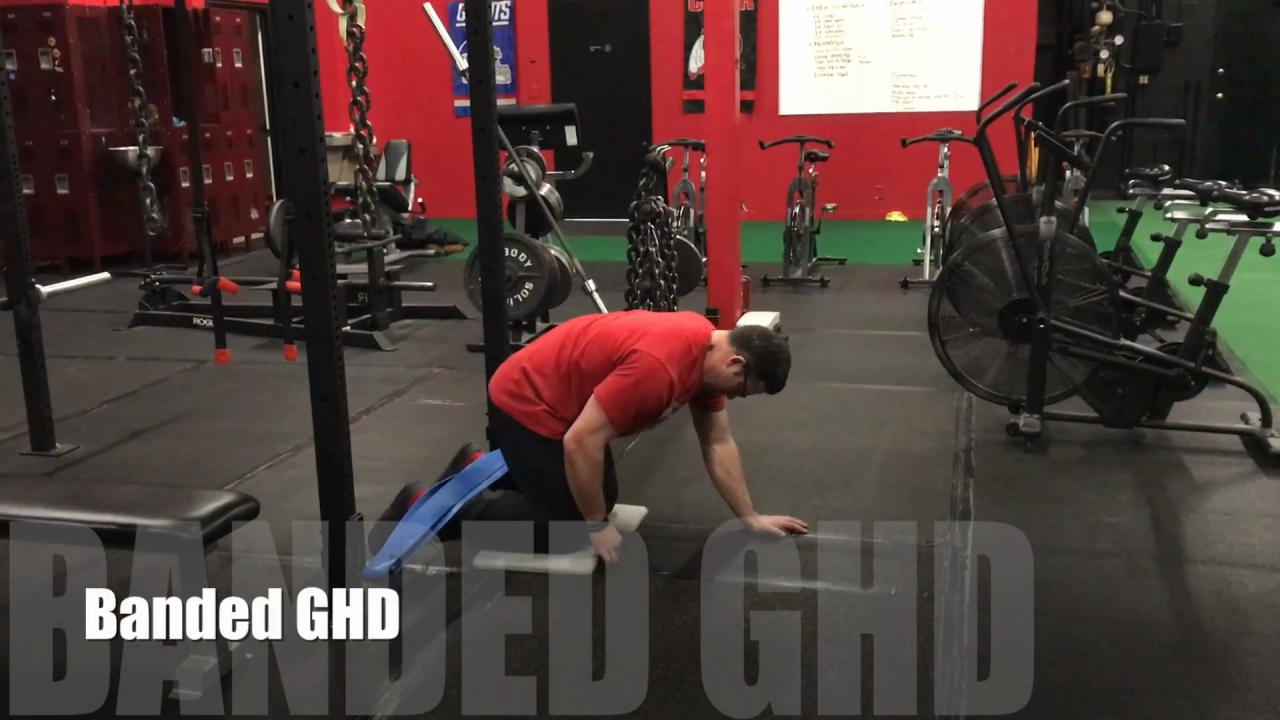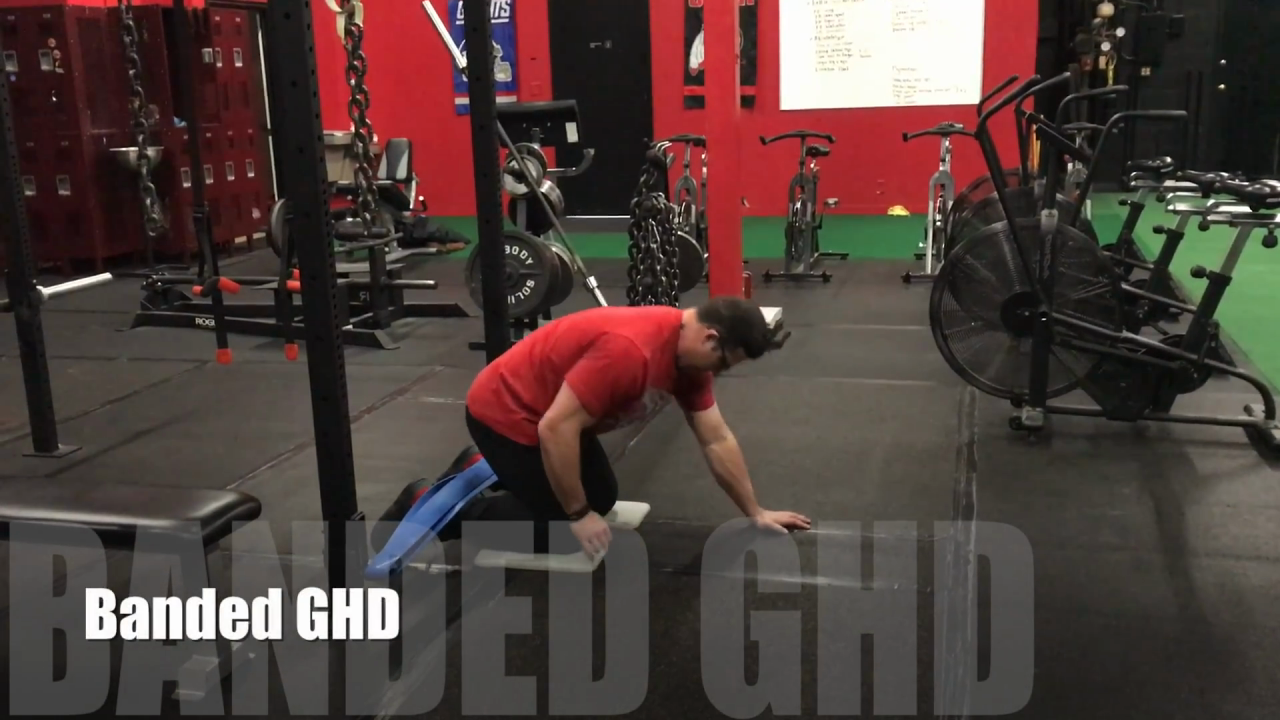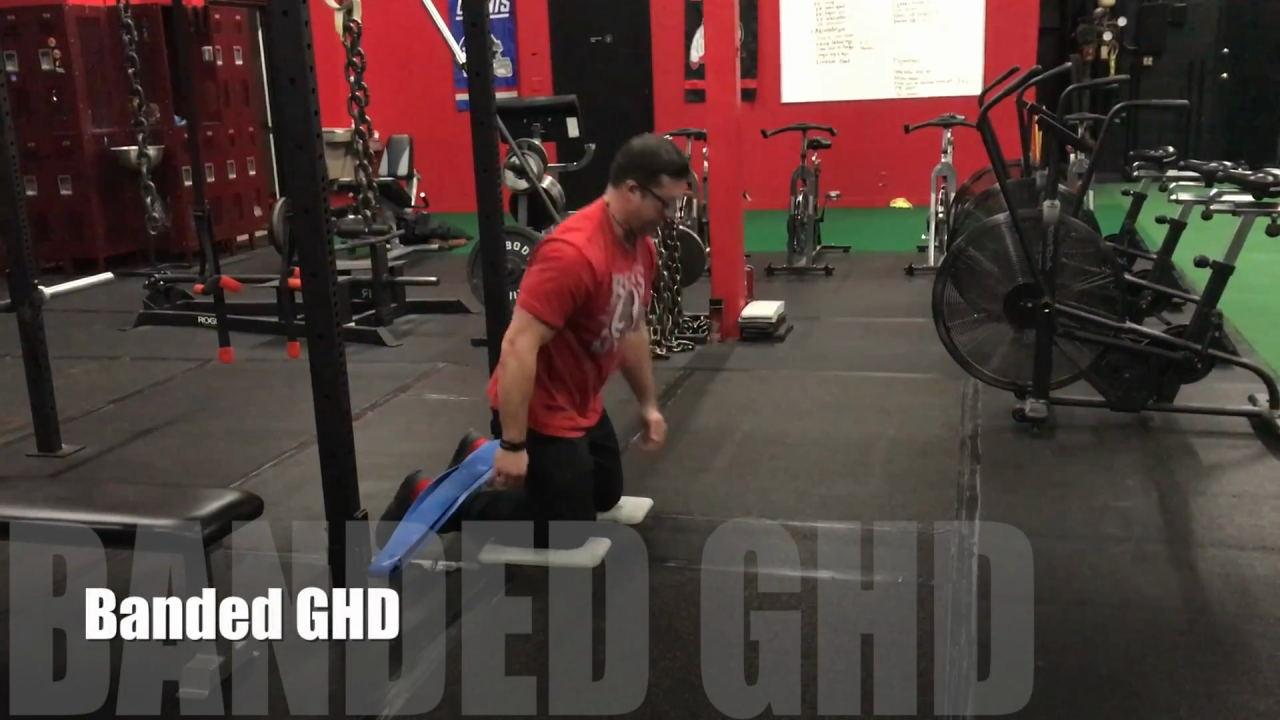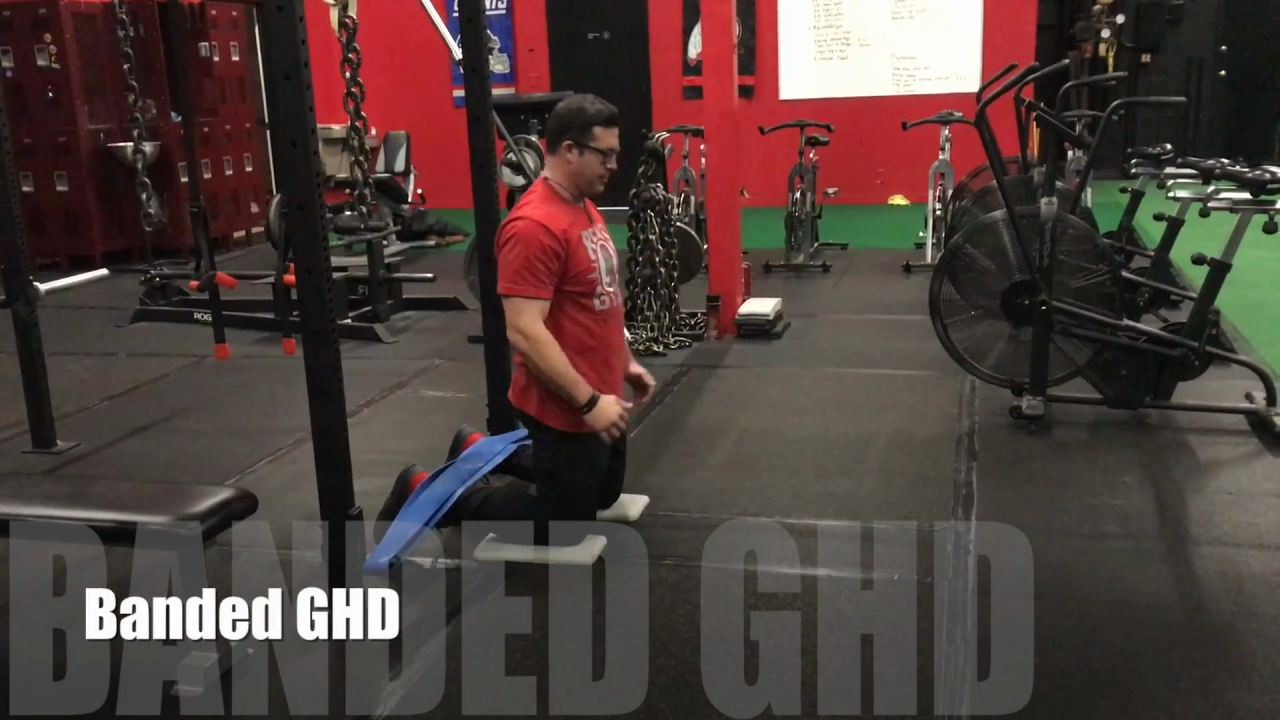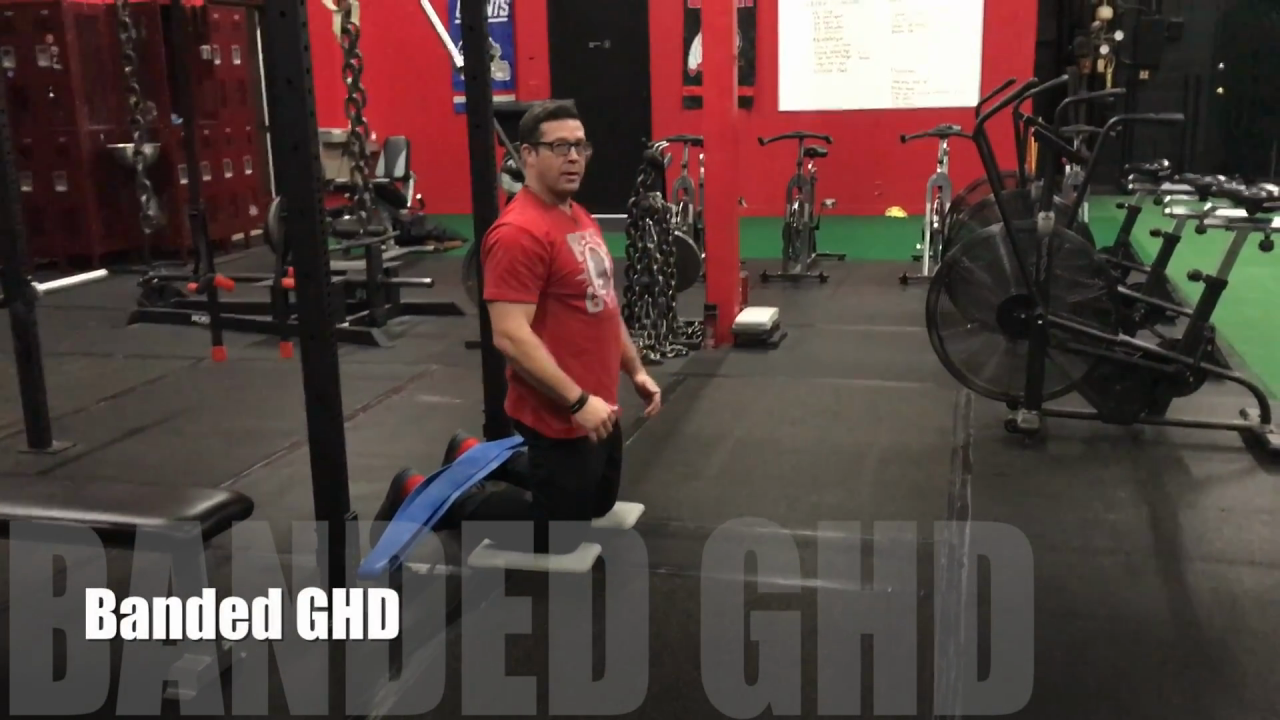
dt=0.4s
person 1, frame 1
left shoulder: (706, 346)
right shoulder: (661, 366)
left elbow: (718, 442)
right elbow: (583, 441)
left wrist: (748, 517)
right wrist: (596, 526)
left hip: (555, 397)
right hip: (530, 399)
left knee: (602, 500)
person 1, frame 2
left shoulder: (690, 353)
right shoulder: (632, 352)
left elbow: (716, 440)
right elbow: (555, 428)
left wrist: (757, 513)
right wrist: (578, 516)
left hip: (558, 421)
right hip: (507, 416)
left knee: (602, 503)
right knee: (573, 536)
left ankle: (497, 479)
person 1, frame 3
left shoulder: (641, 244)
right shoulder: (575, 254)
left elbow: (632, 329)
right elbow: (518, 347)
left wrist: (648, 404)
right wrist: (514, 445)
left hip: (582, 405)
right hip: (543, 413)
left knee: (606, 495)
right knee: (568, 527)
person 1, frame 4
left shoulder: (584, 209)
right shoulder: (534, 226)
right elbow: (524, 333)
left wrist: (626, 364)
right wrist: (589, 401)
left hip: (598, 398)
right hip: (566, 408)
left knee: (602, 495)
right knee: (563, 526)
person 1, frame 5
left shoulder: (580, 218)
right shoulder: (518, 233)
right elbow: (510, 336)
left wrist: (636, 369)
right wrist: (577, 402)
left hip: (598, 405)
right hip: (561, 415)
left knee: (597, 503)
right knee: (558, 535)
